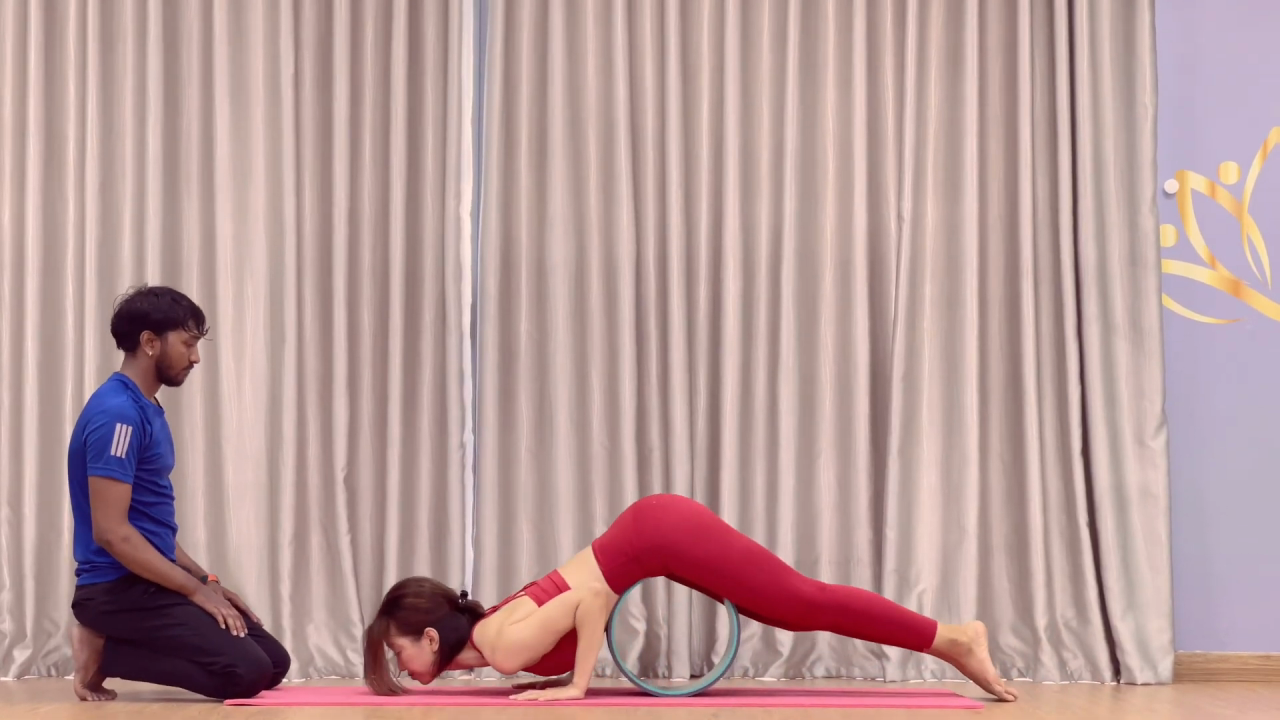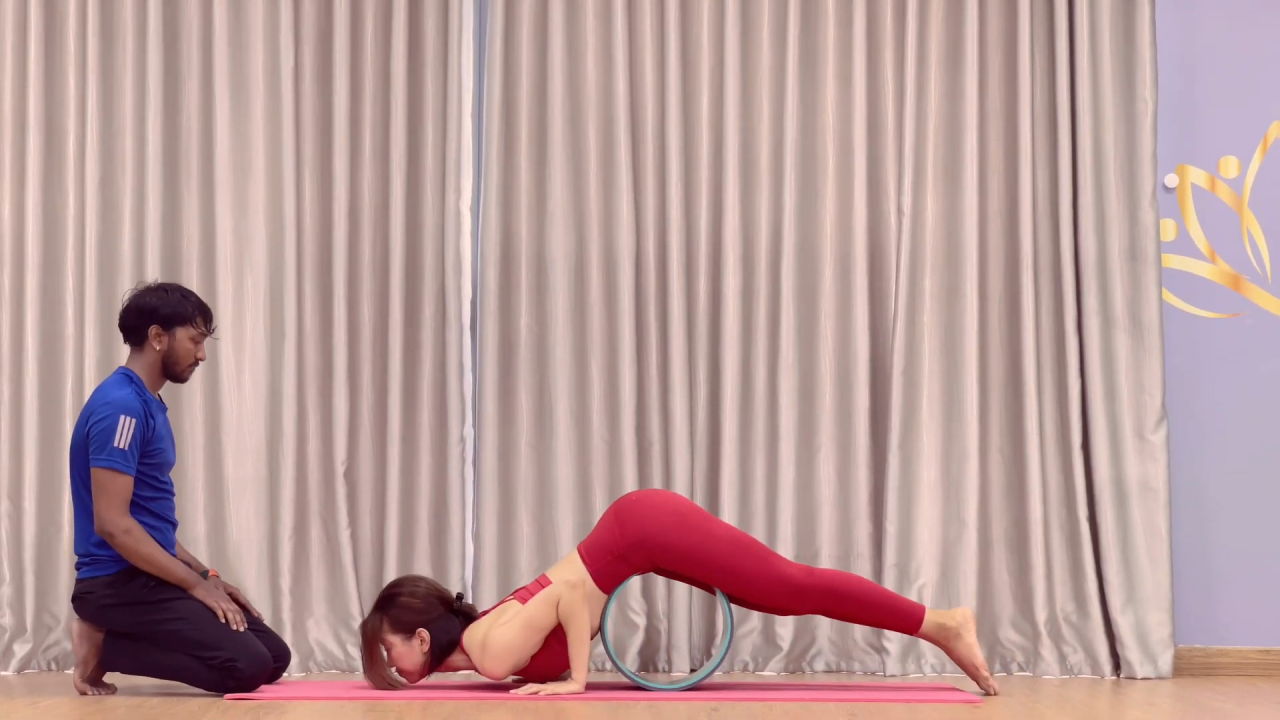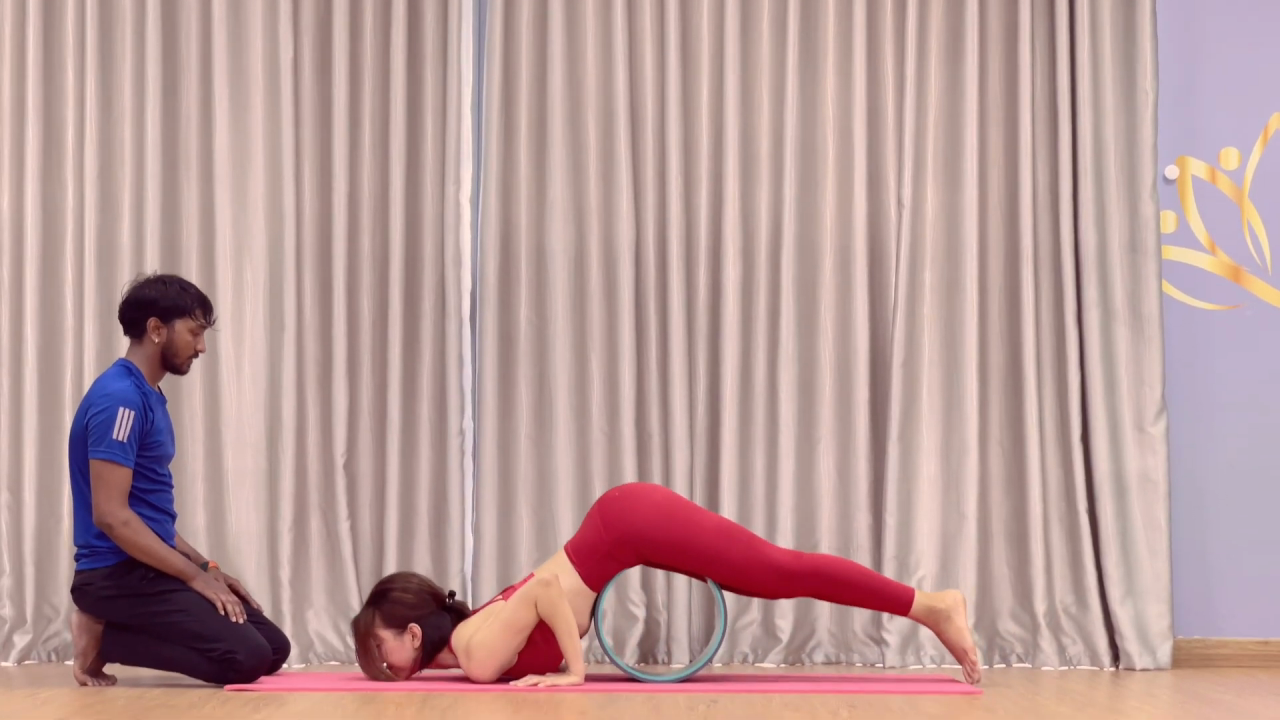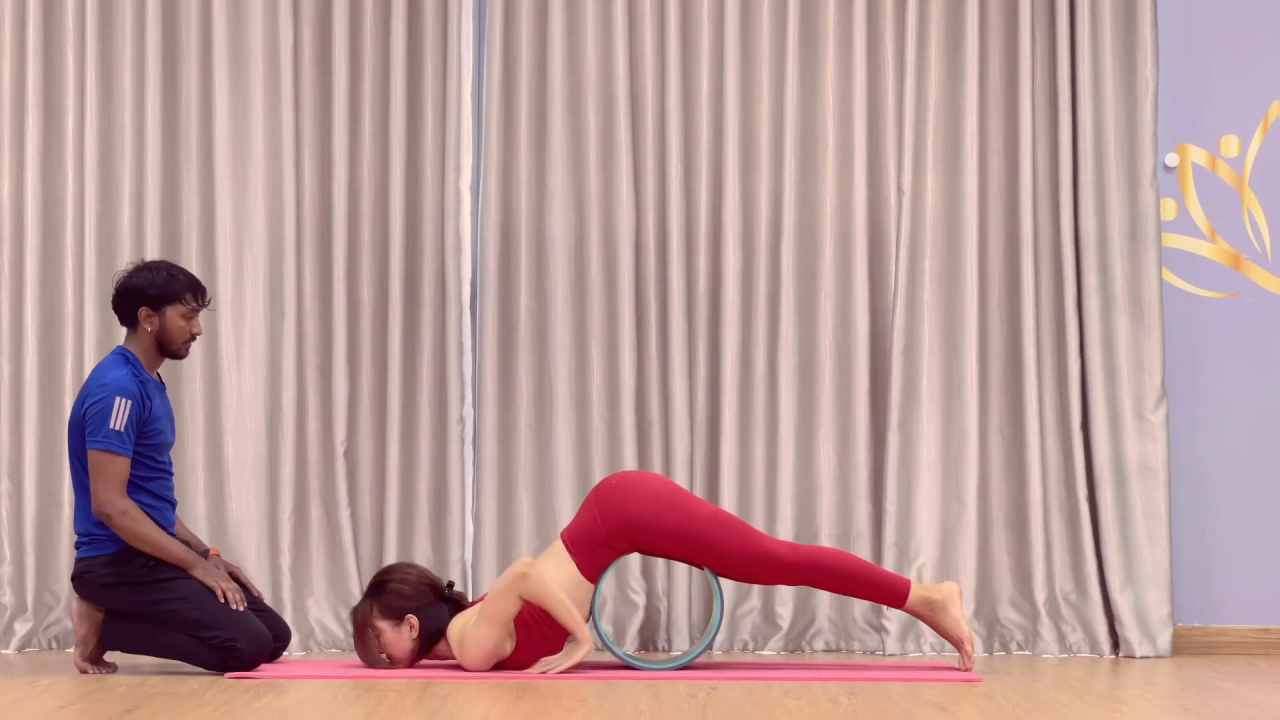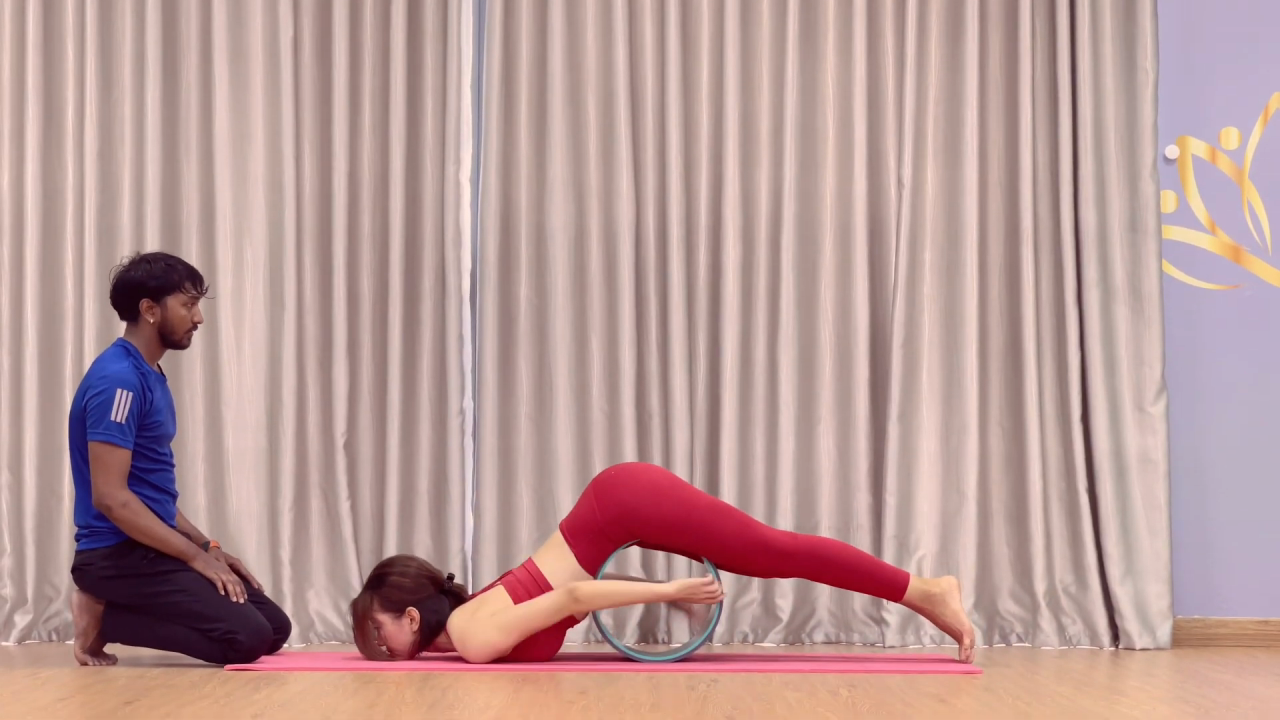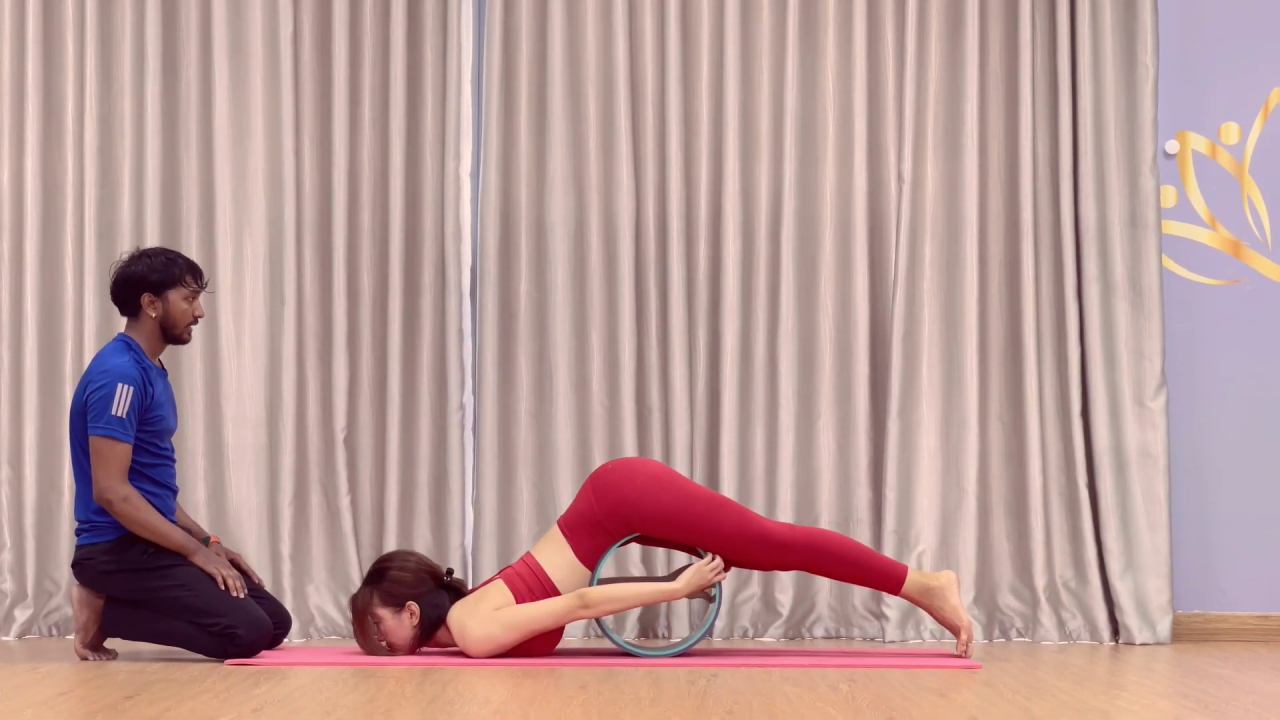
dt=0.4s
person 1, frame 1
left shoulder: (504, 649)
right shoulder: (489, 631)
left elbow: (589, 597)
left wrist: (576, 683)
right wrist: (563, 675)
left hip: (663, 534)
right hip: (656, 531)
left knee: (806, 603)
right knee: (797, 609)
left ankle: (952, 639)
right ankle: (950, 639)
person 1, frame 2
left shoulder: (493, 655)
right shoulder: (479, 640)
left elbow: (569, 588)
left wrist: (575, 678)
right wrist: (564, 667)
left hip: (645, 529)
right hip: (640, 529)
left knee: (795, 588)
right knee: (787, 593)
left ankle: (941, 624)
right ankle: (939, 623)
person 1, frame 3
left shoulder: (481, 655)
right shoulder: (468, 641)
left elbow: (545, 584)
left wrist: (574, 669)
right wrist: (557, 657)
left hip: (632, 523)
right hip: (626, 524)
left knee: (782, 571)
right knee: (775, 578)
left ankle: (930, 606)
right ankle: (929, 607)
person 1, frame 4
left shoulder: (471, 648)
right shoulder: (462, 629)
left elbow: (520, 574)
left wrist: (578, 636)
right wrist: (569, 633)
left hip: (627, 510)
right hip: (623, 509)
left knee: (777, 560)
right knee: (770, 562)
left ankle: (925, 598)
right ankle: (923, 599)
person 1, frame 5
left shoulder: (473, 640)
right shoulder: (464, 621)
left elbow: (571, 599)
left wrist: (668, 591)
left hip: (626, 502)
right hip: (622, 504)
left knee: (777, 551)
right knee: (765, 559)
left ankle: (924, 591)
right ankle: (923, 592)
person 1, frame 6
left shoulder: (474, 635)
right shoulder: (462, 617)
left elbow: (581, 606)
left wrist: (676, 587)
left hip: (623, 496)
right hip: (620, 499)
left knee: (777, 542)
right knee: (767, 547)
left ankle: (924, 585)
right ankle: (923, 584)
person 2, frame 1
left shoulder: (147, 410)
right shoulder: (117, 413)
right elbow: (112, 533)
left wrist: (206, 581)
right wrist: (196, 590)
left hip: (147, 581)
right hip: (119, 588)
left knee: (274, 663)
right knee: (246, 672)
left ankle: (110, 645)
right ankle: (102, 653)
person 2, frame 2
left shoulder: (148, 405)
right shoulder: (120, 406)
right elbow: (113, 524)
left wrist: (206, 576)
right wrist: (197, 584)
left hip: (147, 576)
right hip: (119, 582)
left knee: (274, 657)
right knee: (246, 666)
left ankle: (109, 638)
right ankle: (102, 648)
person 2, frame 3
left shoulder: (148, 397)
right shoulder: (120, 397)
right elbow: (111, 516)
left wrist: (206, 567)
right wrist: (196, 575)
left hip: (147, 567)
right hip: (119, 573)
left knee: (273, 648)
right knee: (246, 658)
left ankle: (109, 630)
right ankle: (101, 638)
person 2, frame 4
left shoulder: (149, 384)
right shoulder: (117, 387)
right elbow: (110, 505)
left wrist: (207, 554)
right wrist: (196, 563)
left hip: (148, 555)
right hip: (119, 562)
left knee: (274, 636)
right knee: (247, 645)
left ankle: (108, 617)
right ankle: (102, 626)
person 2, frame 5
left shoulder: (149, 376)
right shoulder: (118, 379)
right elbow: (111, 498)
left wrist: (207, 547)
right wrist: (196, 556)
left hip: (148, 548)
right hip: (119, 554)
left knee: (274, 628)
right knee: (247, 638)
left ankle: (109, 610)
right ankle: (101, 618)
person 2, frame 6
left shoulder: (150, 371)
right shoulder: (119, 373)
right elbow: (111, 491)
left wrist: (208, 542)
right wrist: (196, 550)
left hip: (148, 543)
right hip: (120, 548)
left knee: (274, 623)
right knee: (247, 632)
left ankle: (109, 605)
right ankle: (103, 613)
